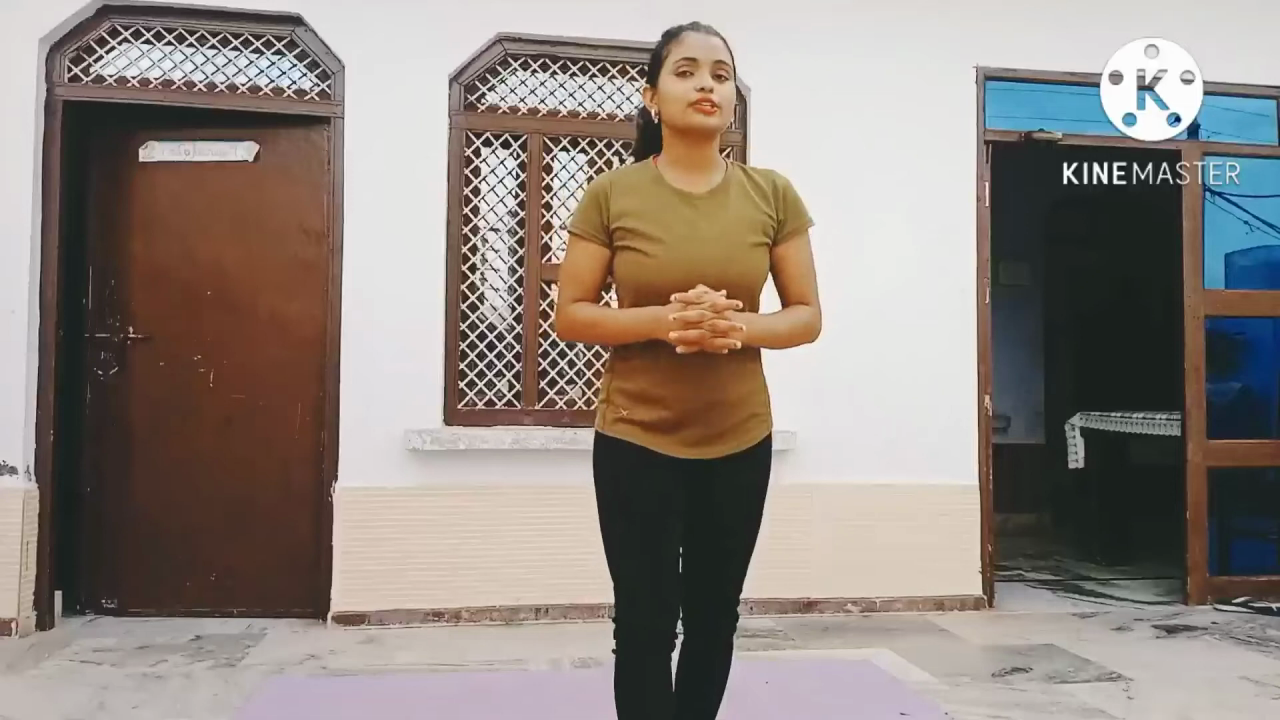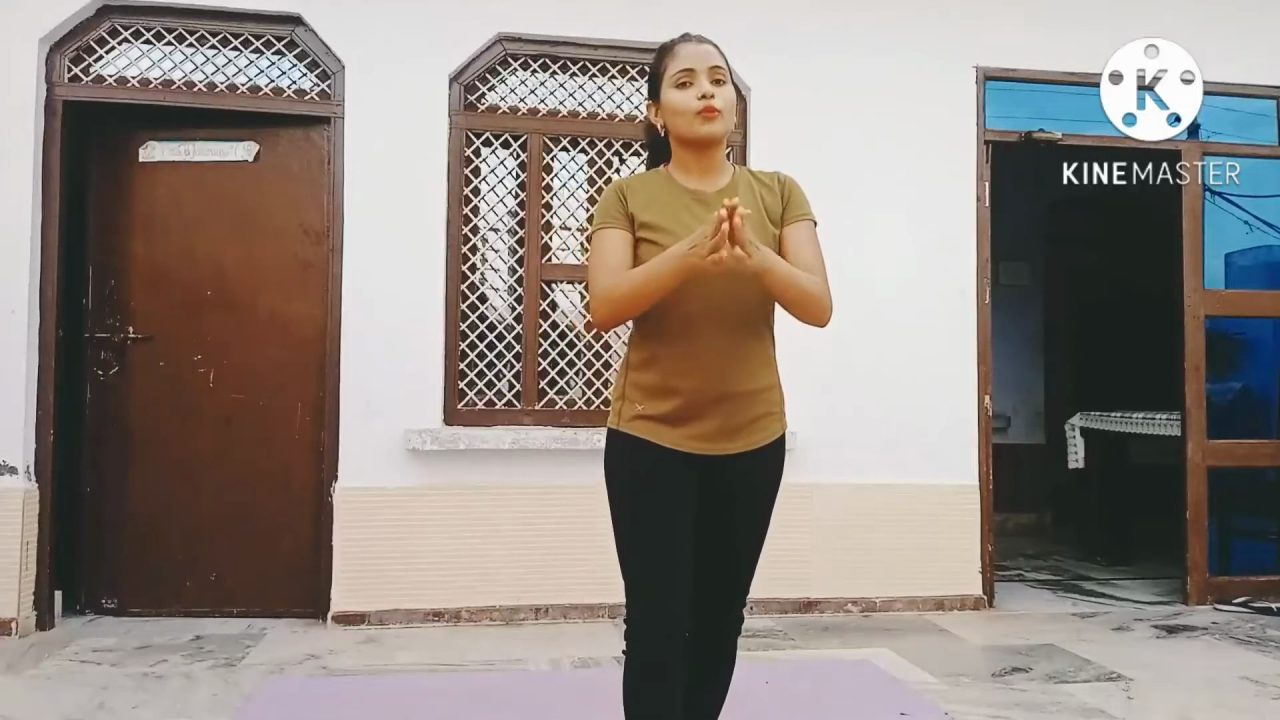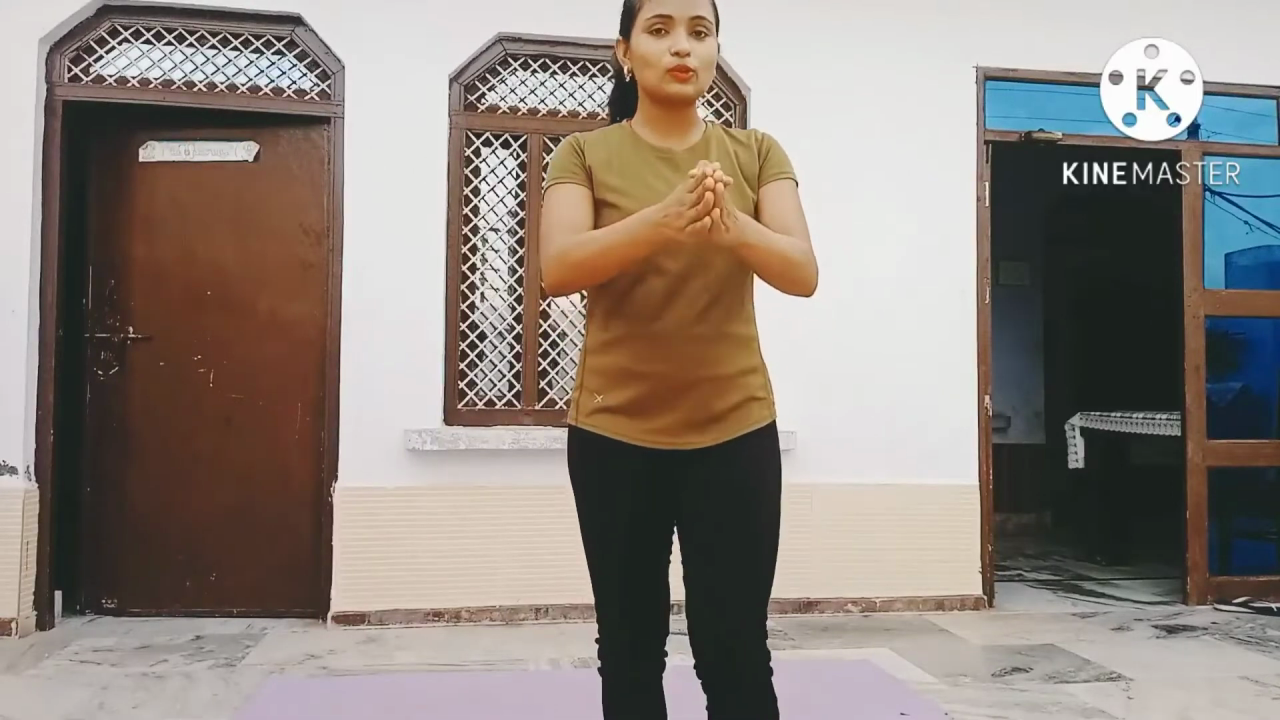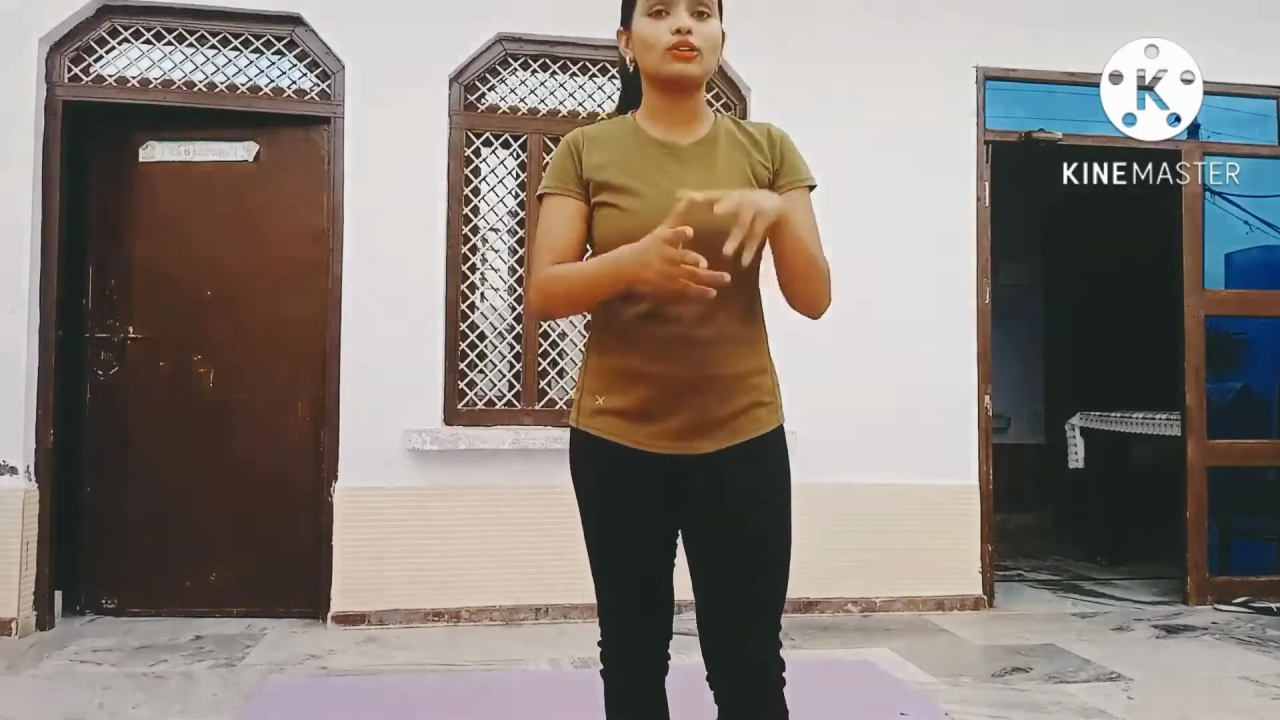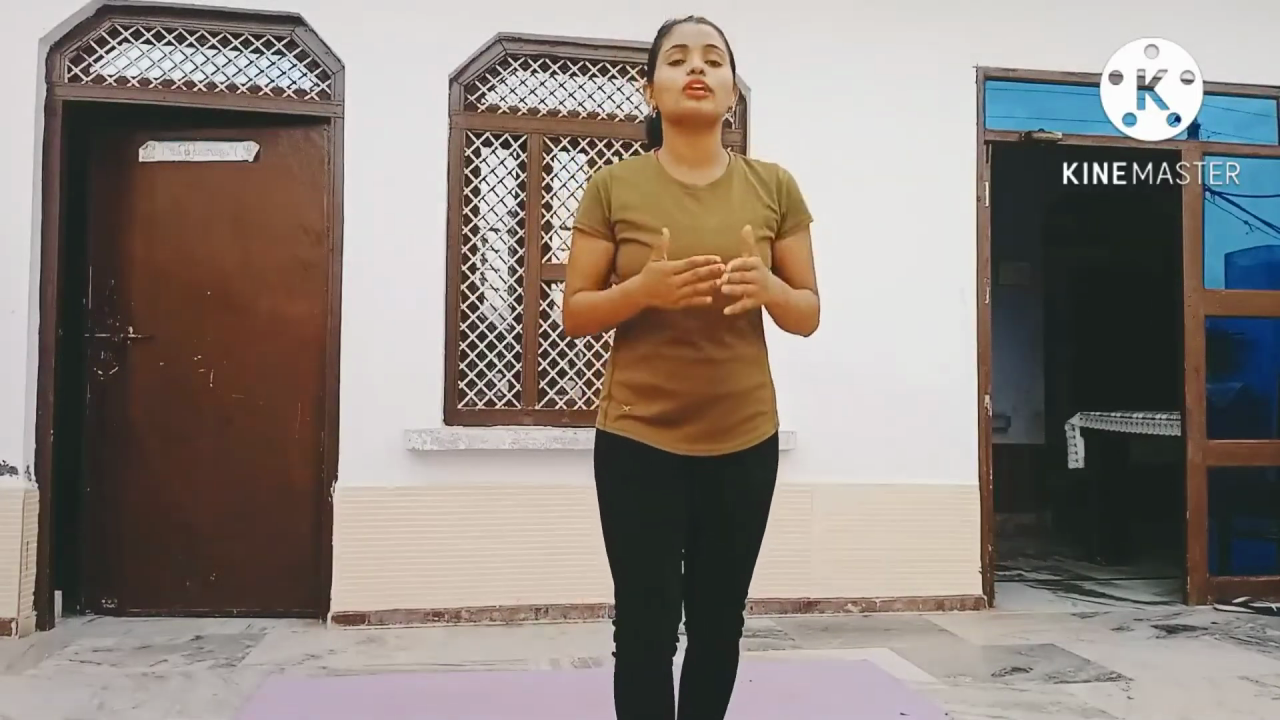
dt=1s
person 1, frame 1
left shoulder: (772, 195)
right shoulder: (611, 194)
left elbow: (807, 315)
right elbow: (569, 315)
left wrist: (740, 327)
right wrist: (661, 320)
left hip: (738, 446)
right hip: (636, 444)
left knee: (713, 620)
right knee: (645, 626)
person 1, frame 2
left shoulder: (778, 192)
right shoulder: (626, 196)
left elbow: (820, 306)
right elbow: (603, 307)
left wrist: (751, 253)
right wrist: (692, 251)
left hip: (751, 442)
right hip: (650, 441)
left knee: (719, 620)
right knee: (656, 625)
person 1, frame 3
left shoulder: (756, 152)
right shoulder: (584, 154)
left elbow: (803, 273)
right elbow: (556, 269)
left wrist: (727, 219)
right wrist: (668, 216)
left hip: (735, 432)
right hip: (614, 436)
left knee: (735, 654)
right knee: (630, 648)
person 1, frame 4
left shoulder: (767, 147)
right shoulder: (584, 151)
left elbow: (815, 297)
right elbow: (541, 293)
left wrist: (776, 210)
right wrist: (635, 261)
left hip: (742, 435)
right hip: (617, 437)
left knee: (748, 662)
right knee: (632, 652)
person 1, frame 5
left shoulder: (775, 187)
right shoulder: (612, 187)
left elbow: (809, 314)
right elbow: (574, 314)
left wrist: (769, 288)
right wrist: (643, 289)
left hip: (743, 441)
right hip: (638, 439)
left knee: (719, 622)
right knee: (646, 628)
